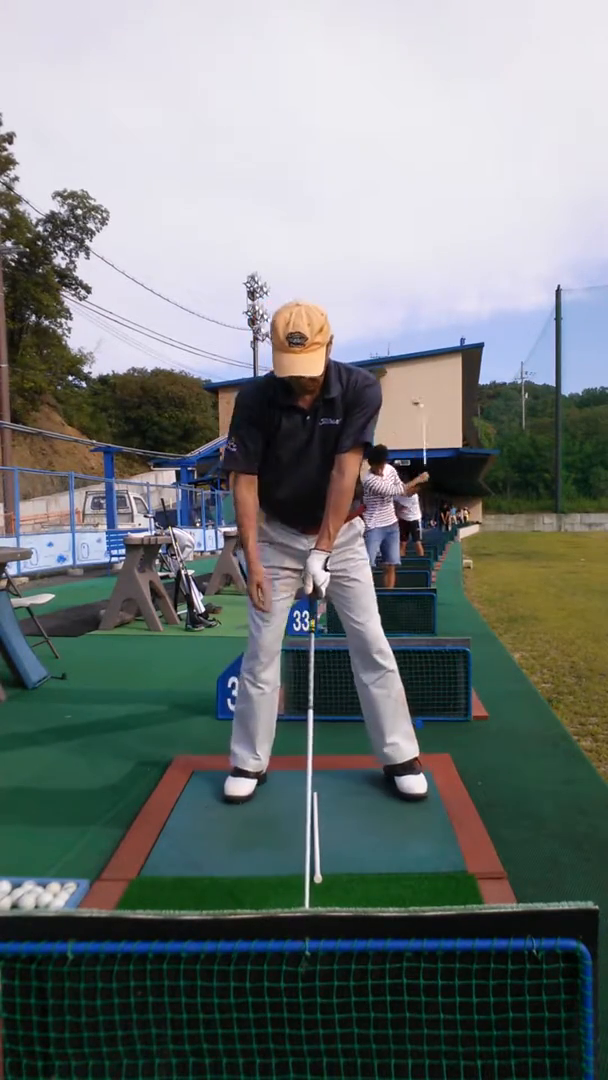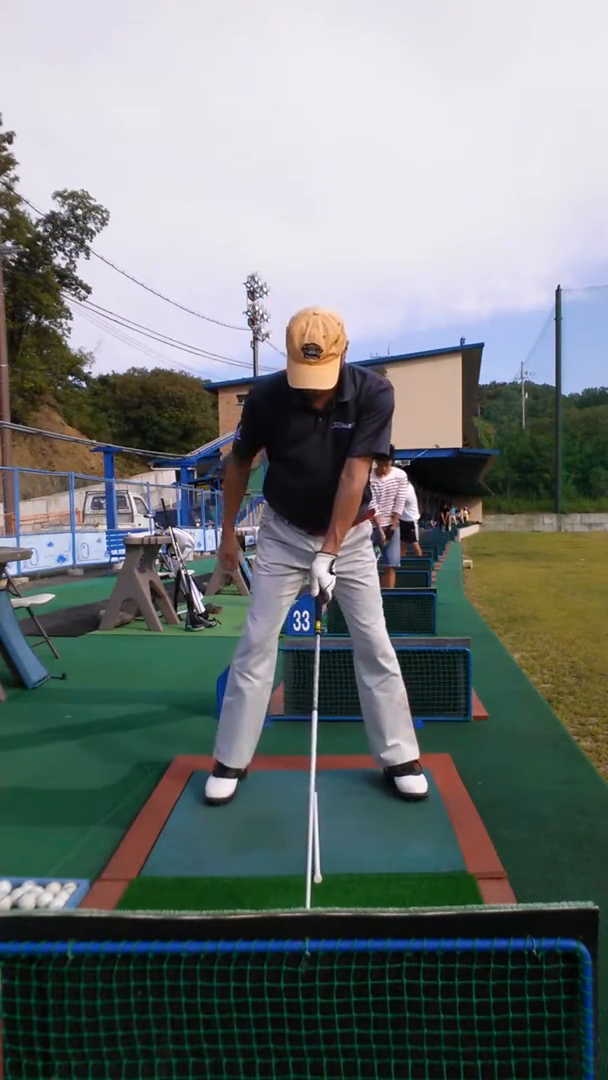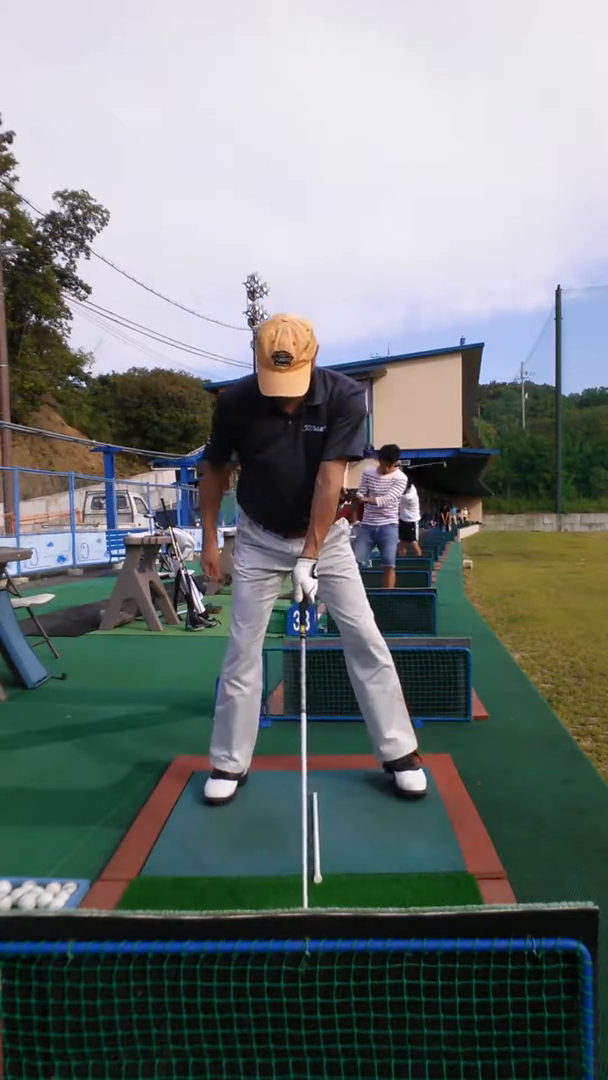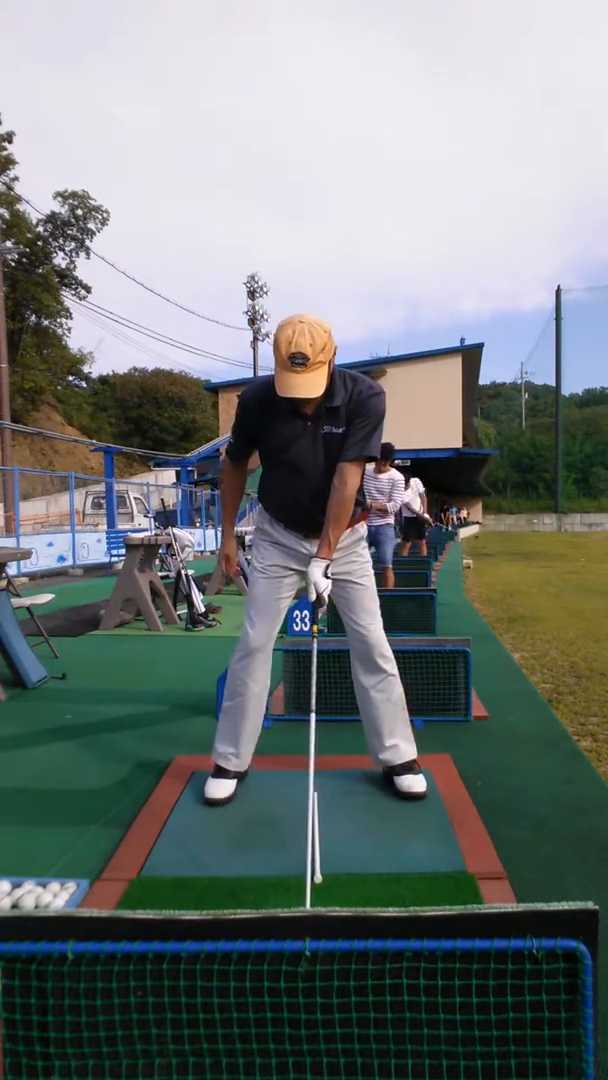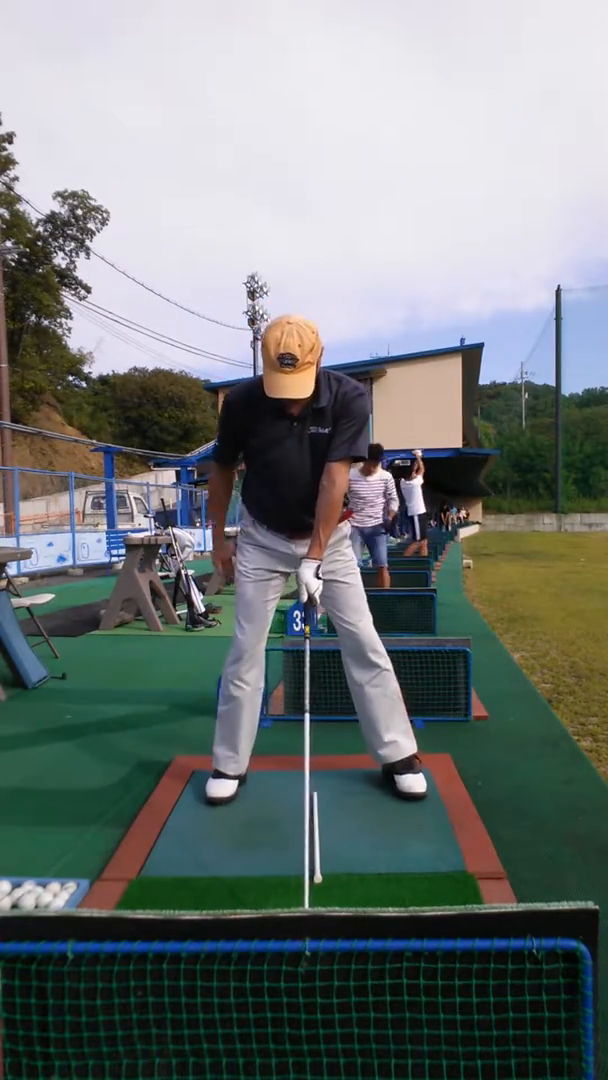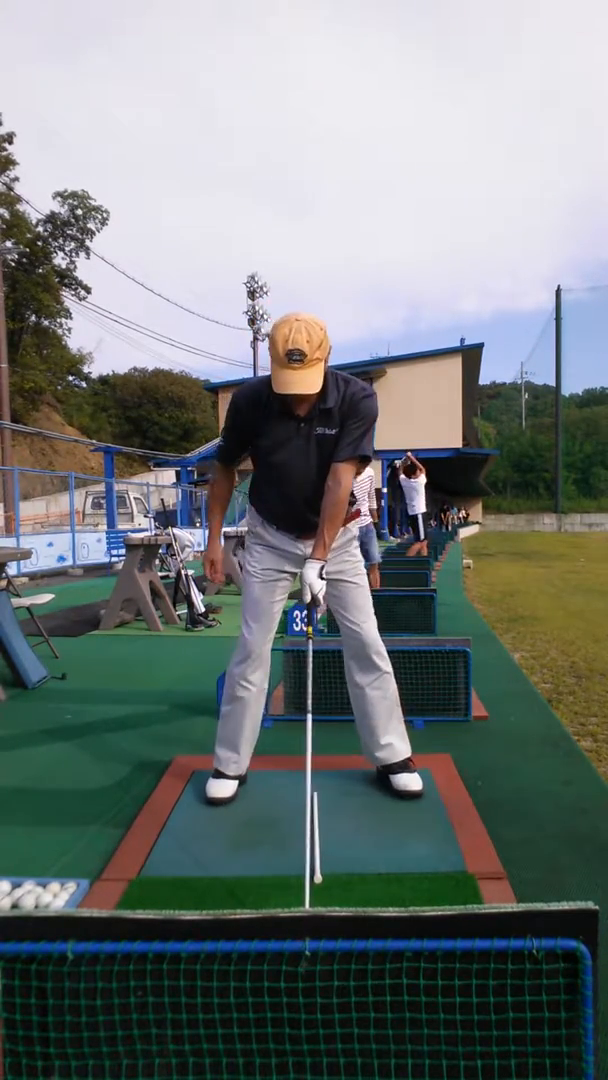
dt=0.3s
person 1, frame 1
left shoulder: (361, 389)
right shoulder: (254, 399)
left elbow: (345, 471)
right elbow: (244, 481)
left wrist: (323, 549)
right wrist: (252, 558)
left hip: (342, 532)
right hip: (276, 535)
left knee: (370, 641)
right knee: (261, 648)
left ankle: (400, 756)
right ankle: (249, 762)
person 1, frame 2
left shoulder: (374, 393)
right shoulder: (266, 395)
left elbow: (355, 476)
right elbow: (239, 462)
left wrist: (330, 553)
right wrist: (227, 533)
left hip: (349, 535)
right hip: (282, 533)
left knee: (374, 644)
right knee: (256, 644)
left ankle: (399, 758)
right ankle: (230, 761)
person 1, frame 3
left shoulder: (345, 396)
right shoulder: (236, 400)
left elbow: (330, 478)
right elbow: (215, 468)
left wrist: (310, 557)
right wrist: (209, 539)
left hip: (326, 535)
right hip: (259, 538)
left knee: (365, 637)
right knee: (243, 647)
left ankle: (399, 753)
right ankle: (229, 763)
person 1, frame 4
left shoulder: (364, 397)
right shoulder: (256, 399)
left elbow: (347, 479)
right elbow: (234, 465)
left wrist: (324, 558)
right wrist: (226, 535)
left hip: (343, 536)
right hip: (277, 536)
left knee: (372, 644)
right knee: (253, 645)
left ankle: (398, 758)
right ankle: (230, 761)
person 1, frame 5
left shoulder: (349, 397)
right shoulder: (241, 401)
left elbow: (335, 479)
right elbow: (222, 468)
left wrist: (314, 558)
right wrist: (219, 537)
left hip: (329, 536)
right hip: (263, 538)
left knee: (364, 641)
right knee: (246, 648)
left ankle: (398, 756)
right ankle: (229, 764)
person 1, frame 6
left shoulder: (357, 398)
right shoulder: (248, 400)
left elbow: (340, 481)
right elbow: (225, 468)
left wrist: (319, 558)
right wrist: (214, 539)
left hip: (335, 538)
right hip: (269, 538)
left knee: (366, 643)
right knee: (251, 648)
left ankle: (392, 757)
right ankle: (230, 763)
